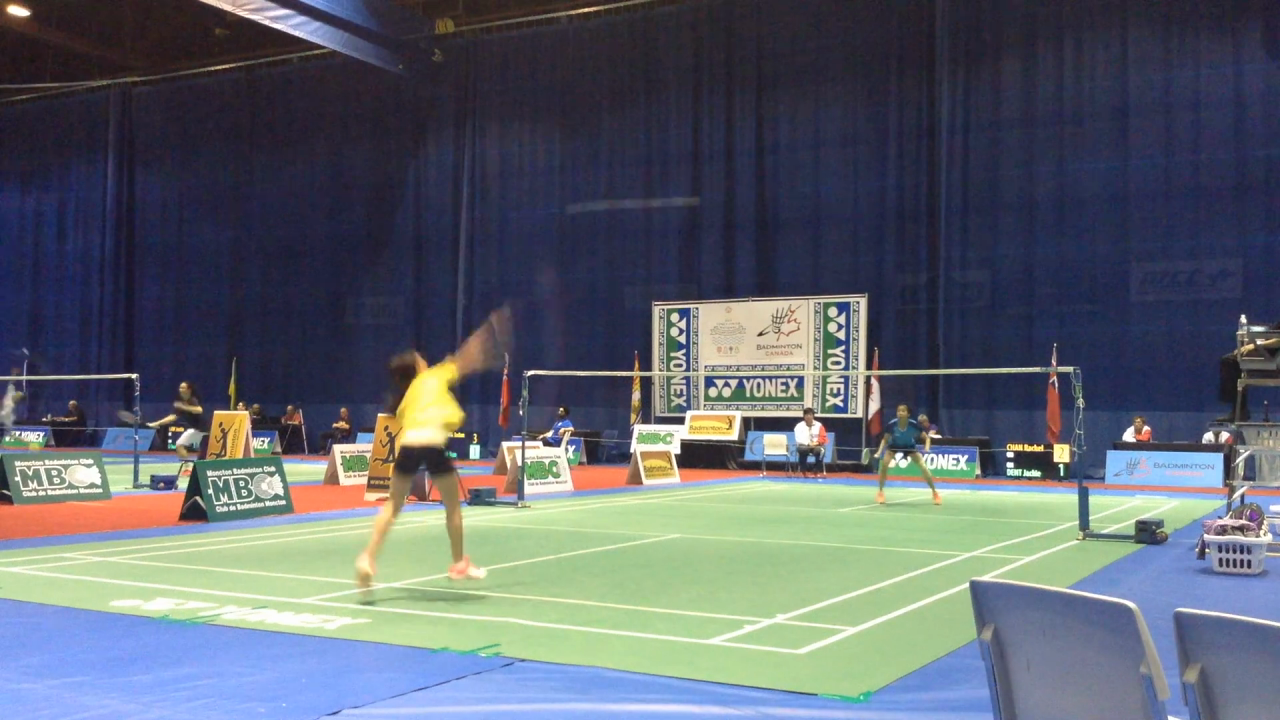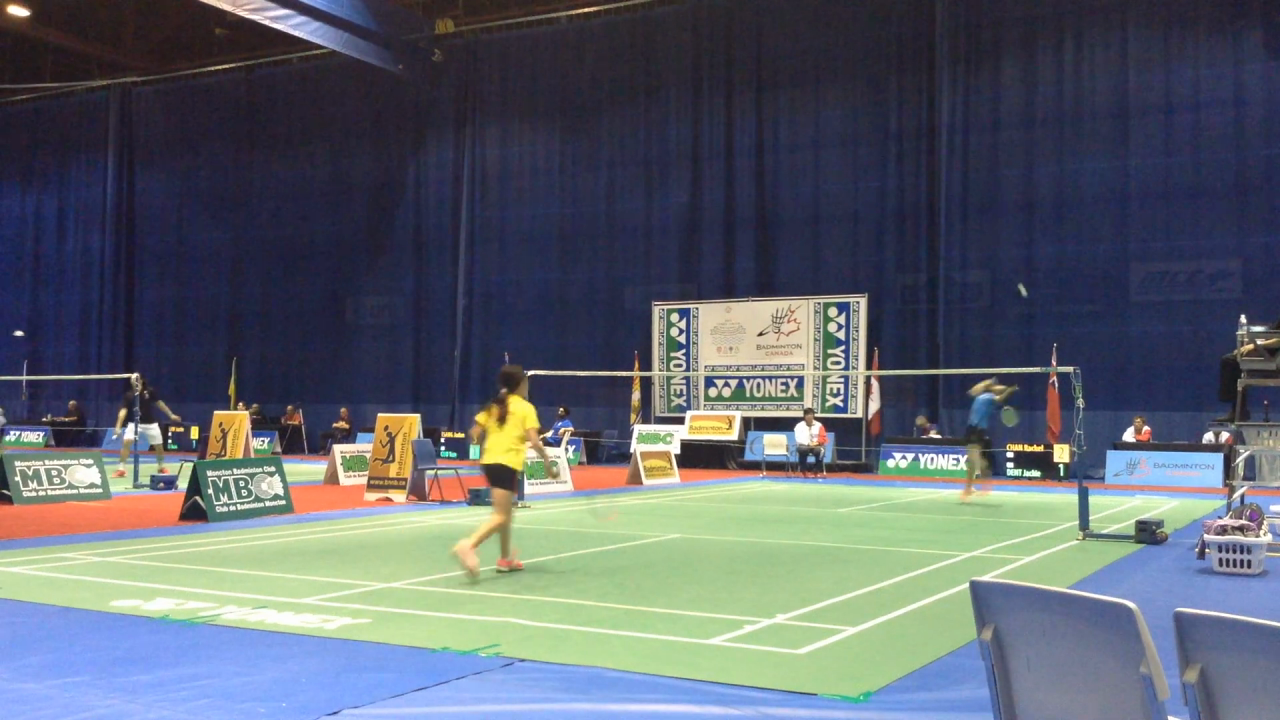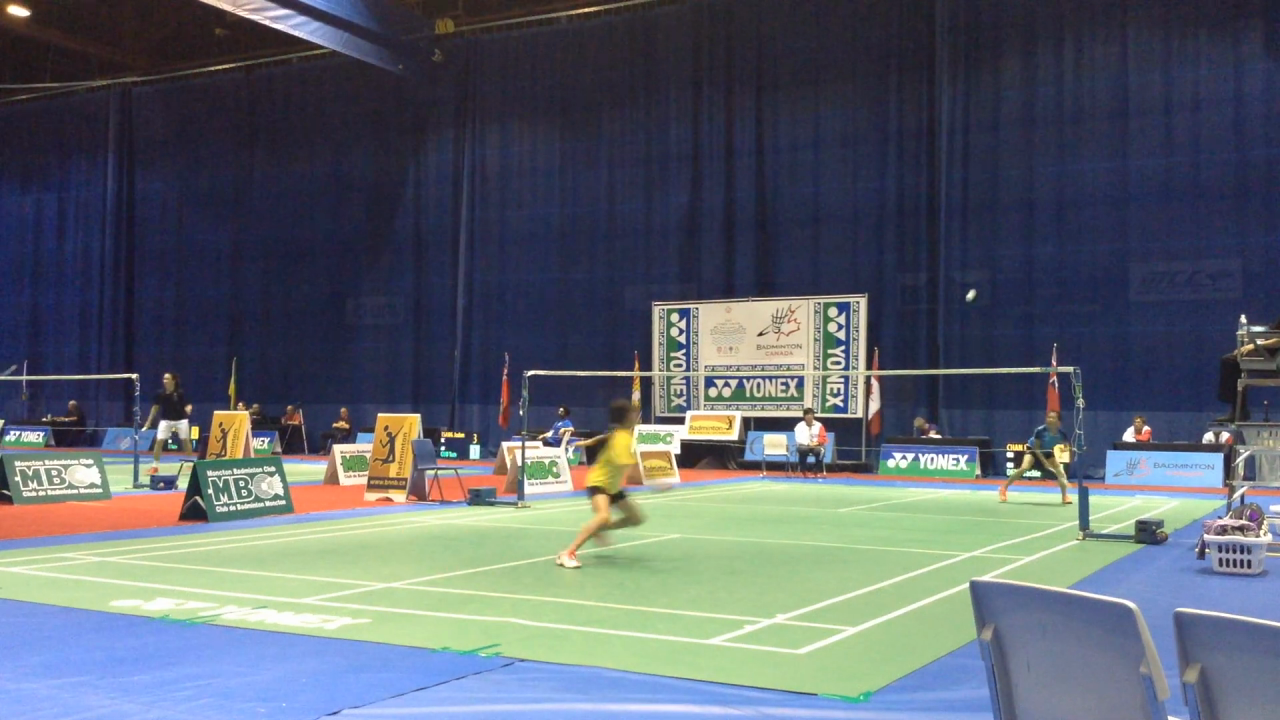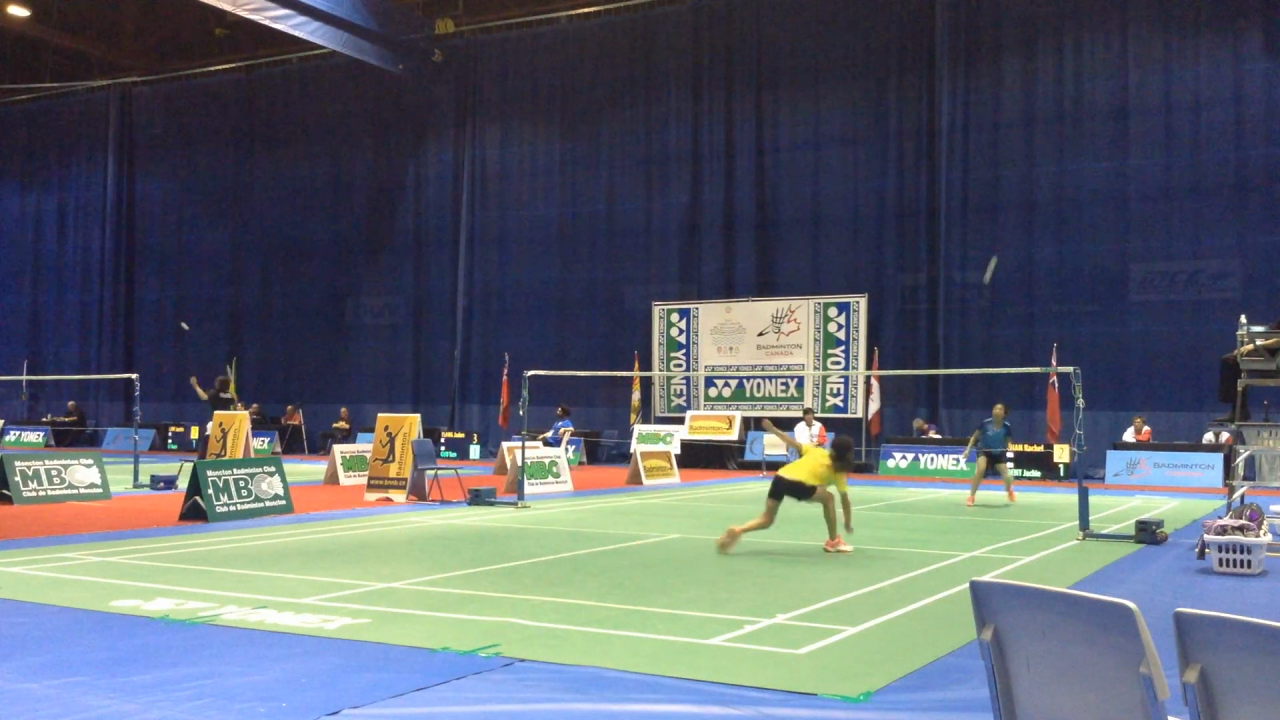
dt=0.7s
person 1, frame 1
left shoulder: (406, 394)
right shoulder: (432, 377)
right elbow: (467, 363)
left hip: (408, 447)
right hip: (431, 446)
left knee: (393, 506)
right knee: (453, 505)
left ankle: (368, 557)
right ankle: (459, 564)
person 1, frame 2
left shoulder: (494, 406)
right shoulder: (526, 407)
left elbow: (474, 435)
right elbow: (534, 441)
right wrist: (549, 464)
left hip: (489, 462)
right hip: (506, 464)
left knee: (506, 510)
right knee: (501, 517)
left ankle: (505, 558)
right ankle: (468, 546)
person 1, frame 3
left shoulder: (624, 435)
right shoulder: (621, 439)
left elbow: (598, 440)
right elbow: (631, 472)
left wrist: (586, 443)
left hip: (613, 486)
right hip: (599, 484)
left knee: (637, 518)
right knee: (604, 518)
left ankle: (599, 531)
right ankle: (568, 553)
person 1, frame 4
left shoulder: (818, 453)
right shoulder: (839, 470)
left elbow: (794, 444)
right elbow: (845, 499)
left wrist: (773, 430)
right wrist: (847, 523)
left hip: (781, 478)
right hip: (800, 484)
left knee: (765, 520)
right knee: (828, 498)
left ankle: (737, 531)
right ankle: (833, 541)
